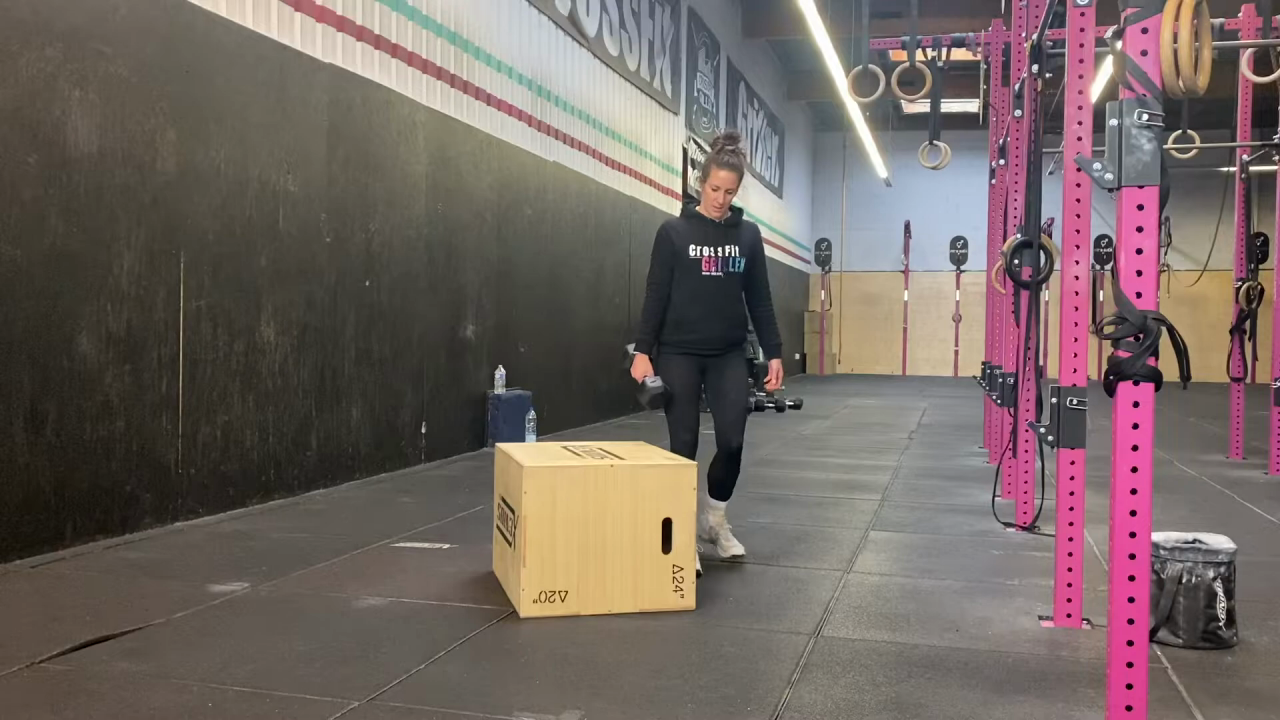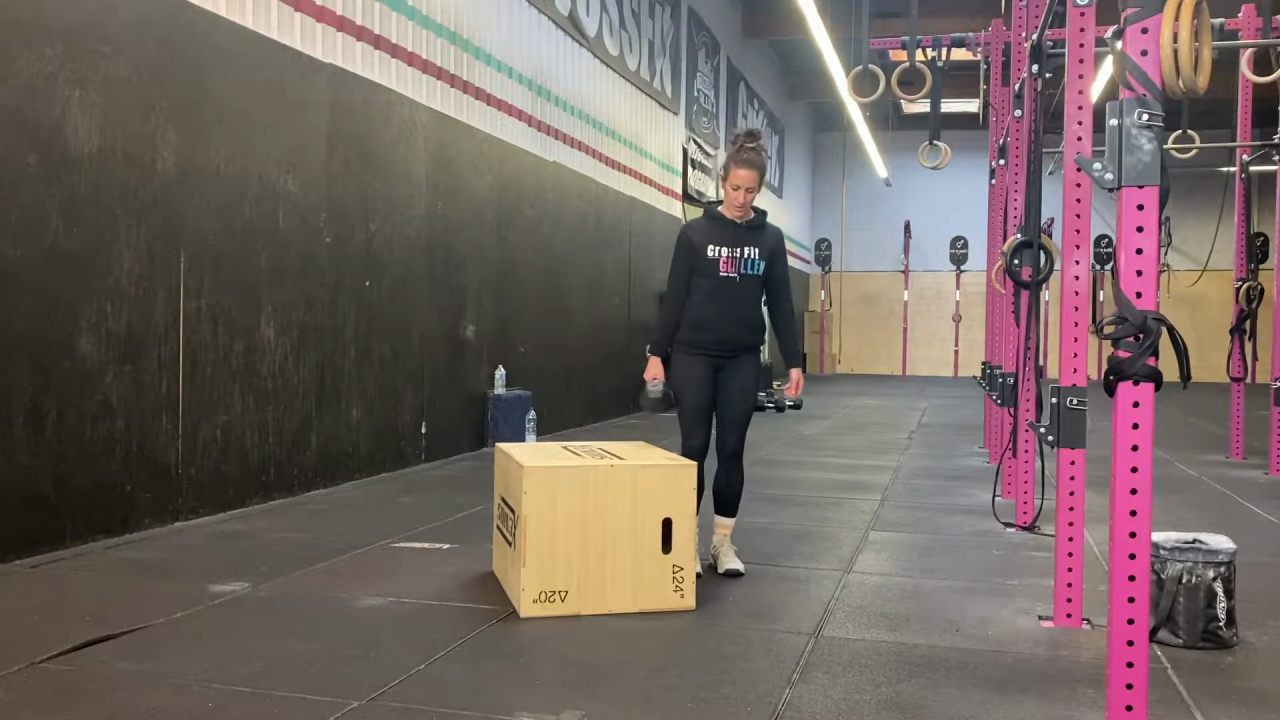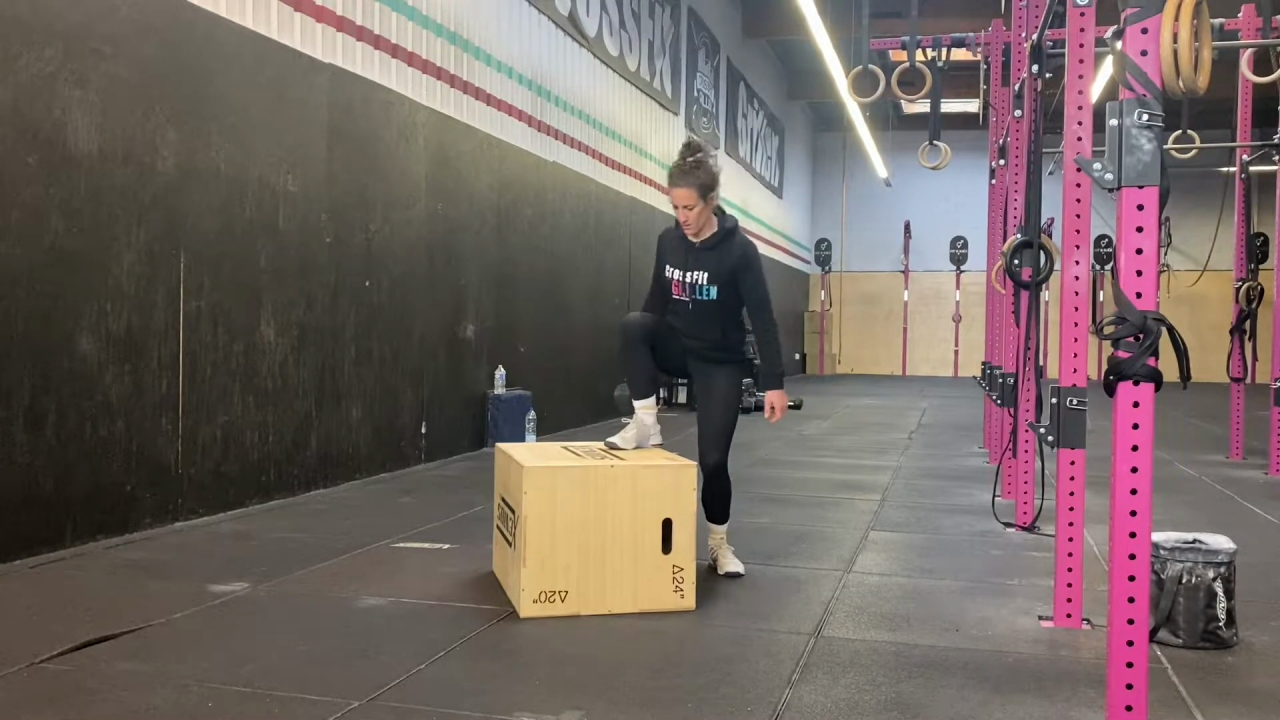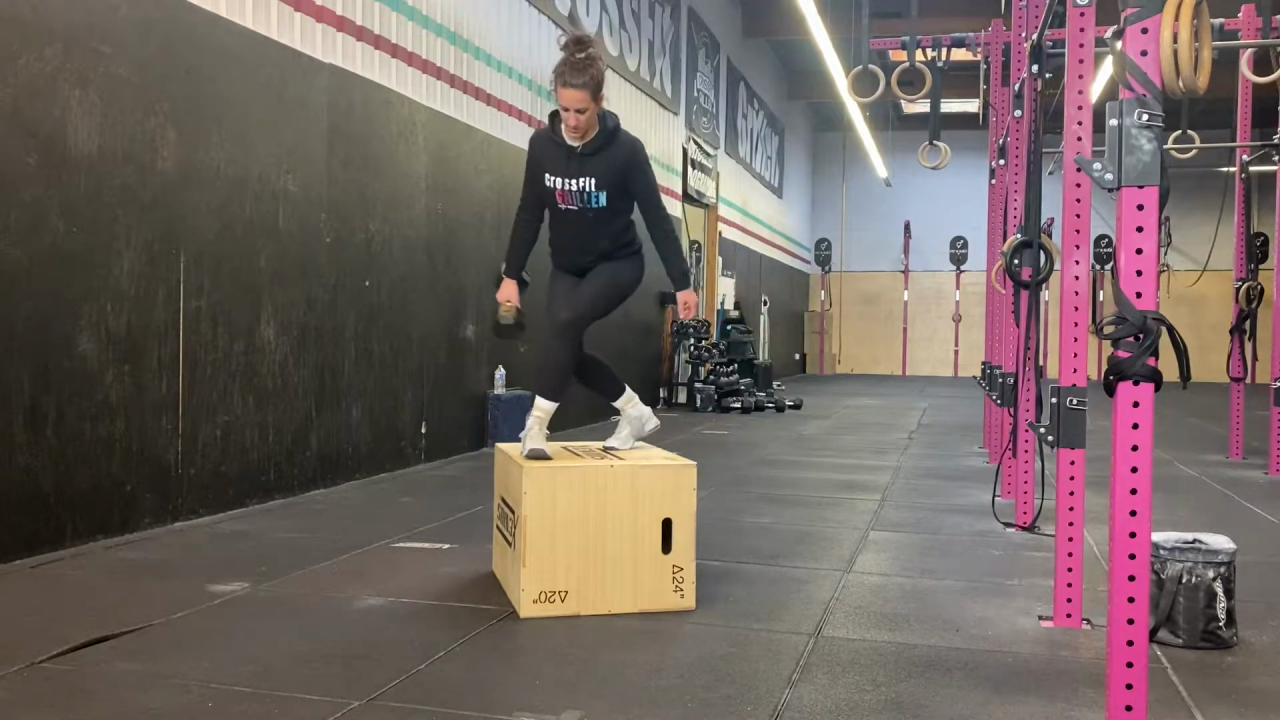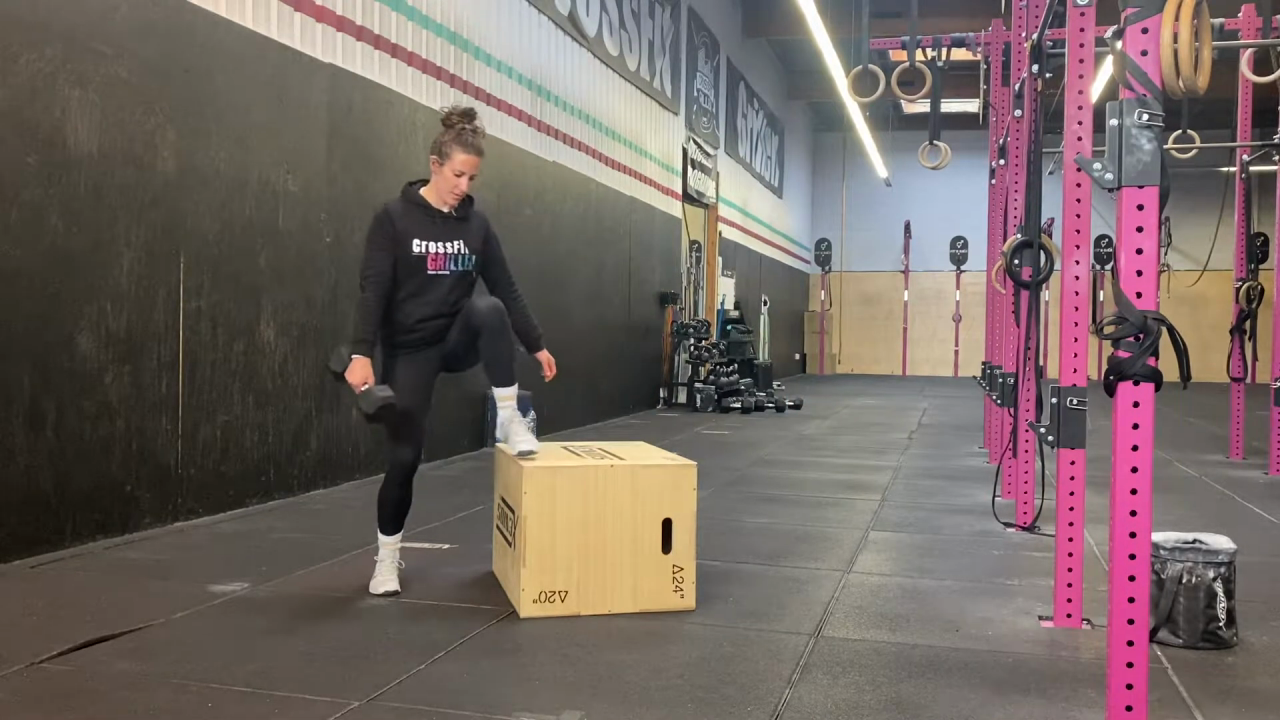
dt=1s
person 1, frame 1
left shoulder: (748, 234)
right shoulder: (673, 231)
left elbow: (760, 298)
right elbow: (656, 294)
left wrist: (774, 352)
right wrist: (643, 350)
left hip: (728, 354)
right hip: (679, 353)
left knee: (732, 442)
right knee: (684, 445)
left ankle: (714, 518)
person 1, frame 2
left shoulder: (771, 237)
right shoulder: (695, 232)
left elbow: (781, 304)
right elbow: (674, 296)
left wrist: (793, 362)
right wrist: (656, 353)
left hip: (743, 359)
right hip: (693, 352)
left knee: (731, 450)
right knee: (694, 447)
left ankle: (723, 541)
person 1, frame 3
left shoulder: (739, 251)
right shoulder: (668, 241)
left elbow: (762, 319)
right elbow: (656, 300)
left wrist: (774, 383)
right wrist: (642, 356)
left hip: (721, 362)
right hip: (676, 347)
left knee: (713, 459)
right knee: (633, 323)
left ankle: (719, 544)
right ankle: (645, 424)
person 1, frame 4
left shoulder: (625, 149)
right shoulder: (542, 145)
left elbow: (656, 216)
right elbow: (529, 214)
left wrist: (682, 281)
right wrist: (511, 275)
left hip: (618, 262)
right hip: (568, 266)
left knee: (565, 322)
right knee: (567, 347)
left ankle: (537, 427)
right ankle: (637, 413)
person 1, frame 5
left shoulder: (477, 223)
right shoulder: (393, 217)
left elbow: (505, 289)
right elbow: (373, 289)
left wrist: (537, 345)
right wrist: (361, 354)
left hip: (457, 340)
right hip: (409, 348)
left knee: (488, 310)
right knee: (405, 456)
left ankle: (509, 419)
right ankle: (387, 557)
